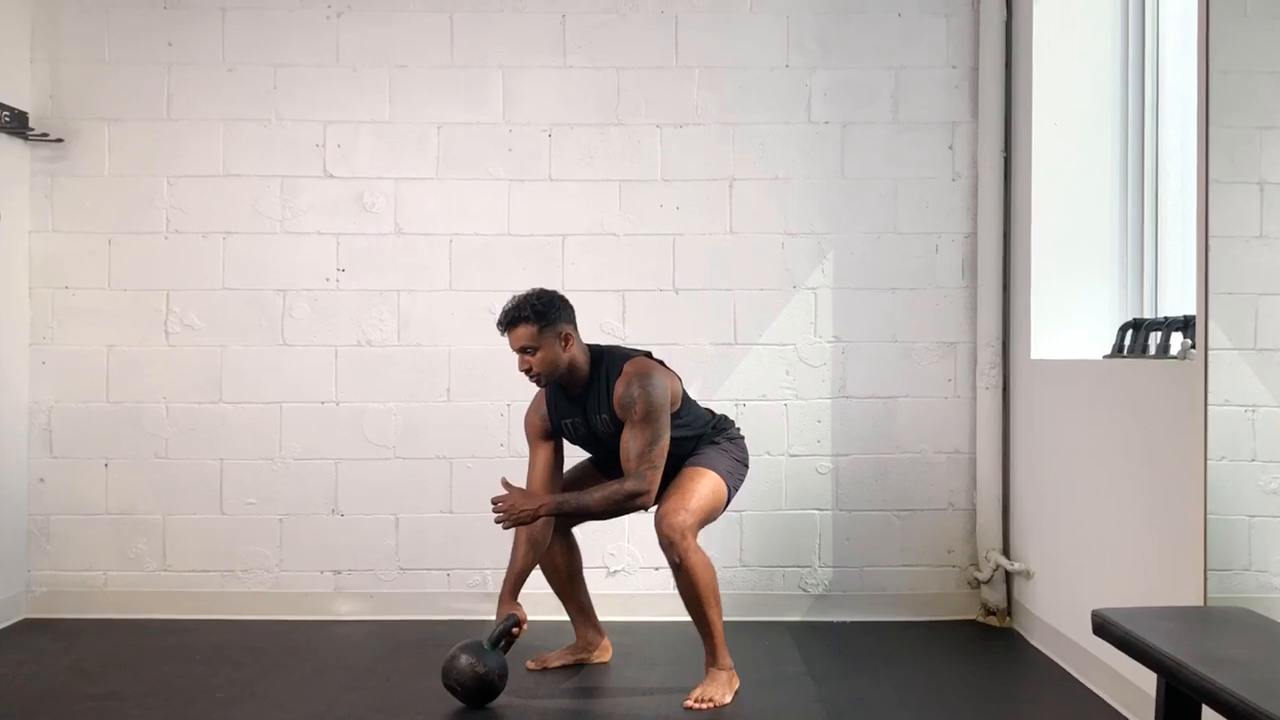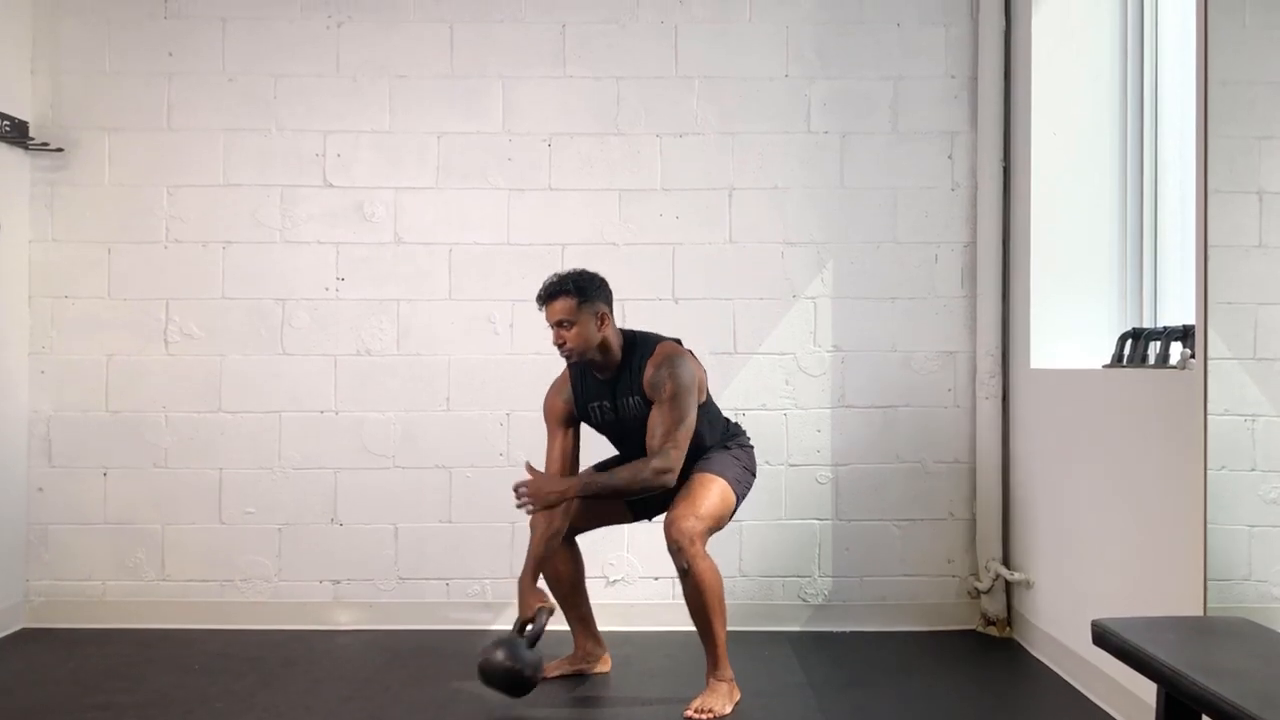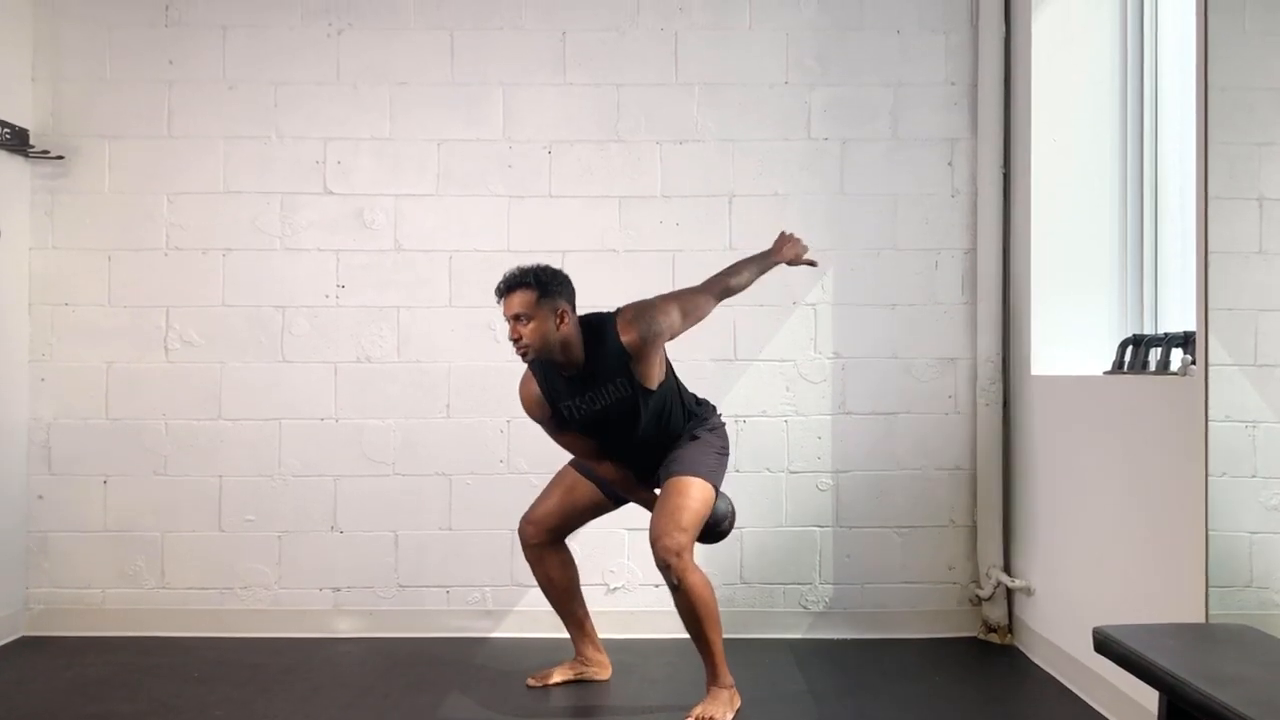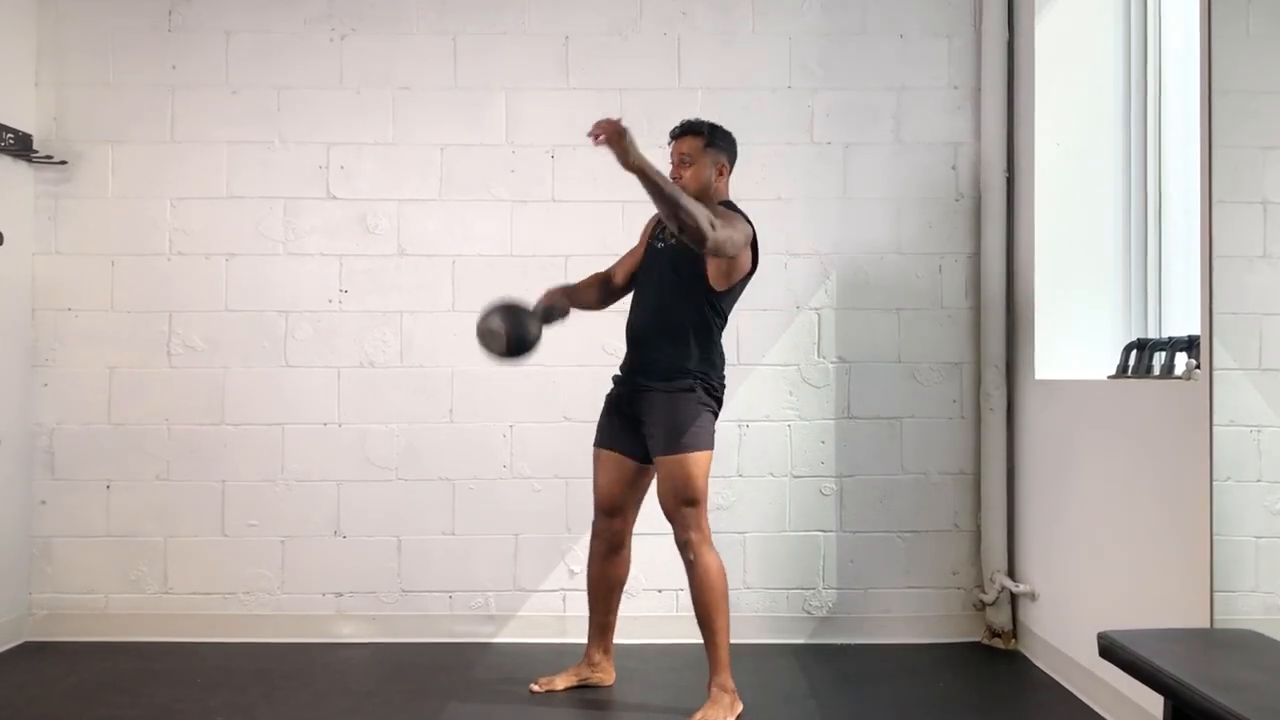
dt=0.5s
person 1, frame 1
left shoulder: (638, 382)
right shoulder: (544, 408)
left elbow: (641, 489)
right elbow: (539, 503)
left wrist: (546, 504)
right wrist: (509, 597)
left hip: (712, 448)
left knee: (674, 526)
right knee: (550, 518)
left ankle: (721, 666)
right ankle: (590, 639)
person 1, frame 2
left shoulder: (668, 366)
right shoulder: (566, 391)
left elbow: (666, 468)
right elbow: (559, 485)
left wrist: (567, 491)
right wrist: (529, 581)
left hip: (720, 457)
right hip: (645, 465)
left knee: (683, 533)
right knee: (548, 526)
left ankle: (722, 679)
right ankle: (590, 650)
person 1, frame 3
left shoulder: (632, 332)
right shoulder: (535, 390)
left elbow: (711, 291)
right elbow: (601, 460)
left wrist: (777, 256)
right wrist: (656, 502)
left hip: (692, 438)
right hip: (616, 453)
left knee: (670, 548)
right knee: (535, 530)
right ankle: (588, 654)
person 1, frame 4
left shoulder: (730, 229)
right shoulder: (659, 226)
left elbow: (698, 233)
right elbow: (609, 286)
left wrist: (640, 163)
right wrist: (561, 298)
left hip: (684, 392)
right hip: (631, 386)
left knee: (690, 534)
right knee: (609, 525)
right ankle: (597, 660)
